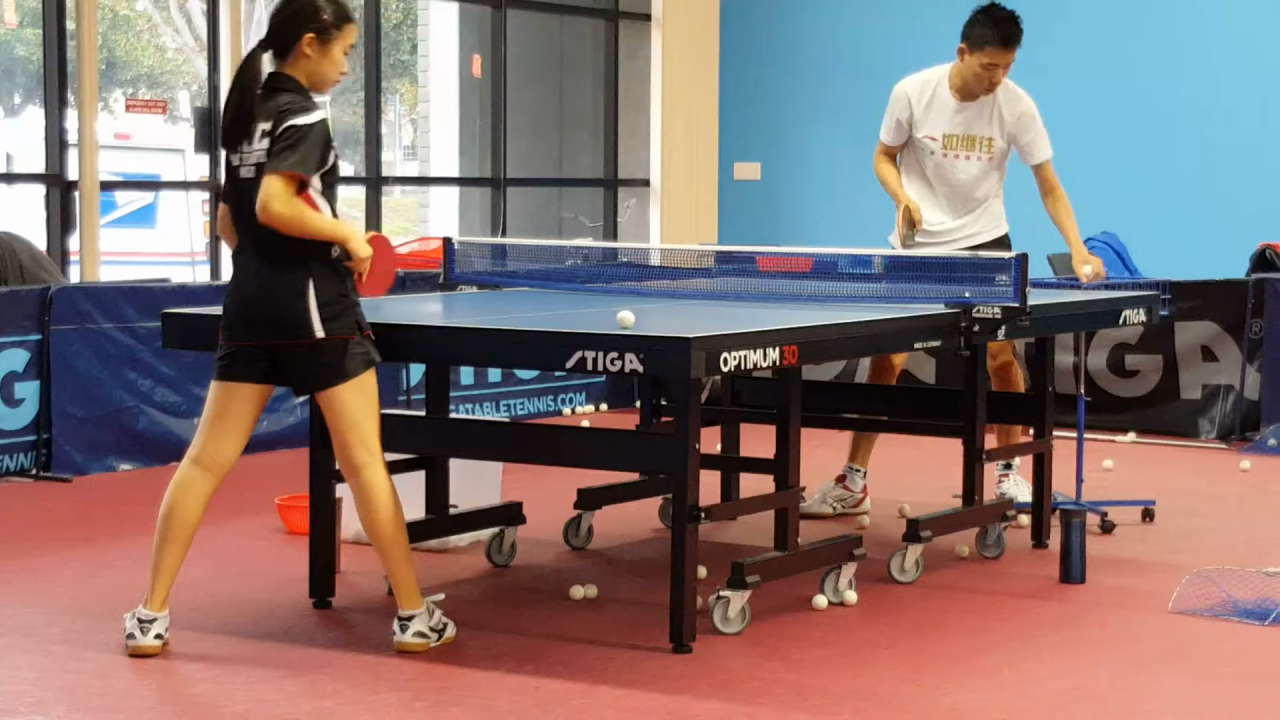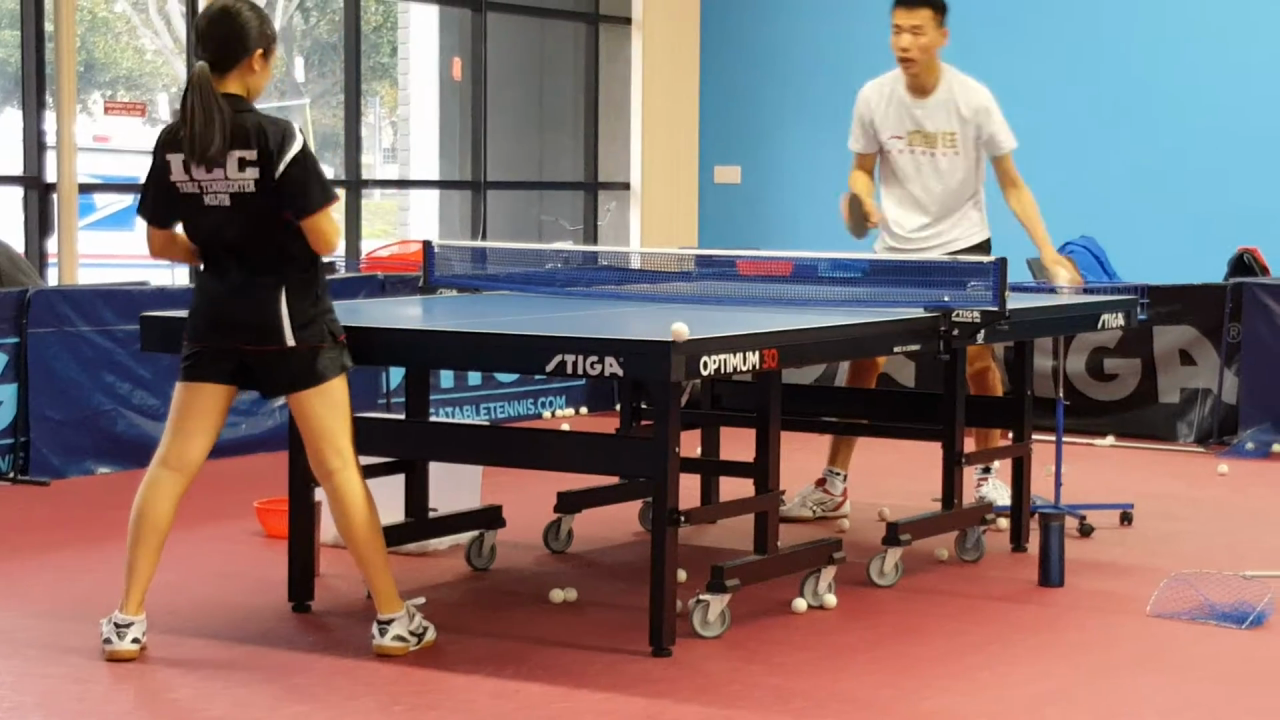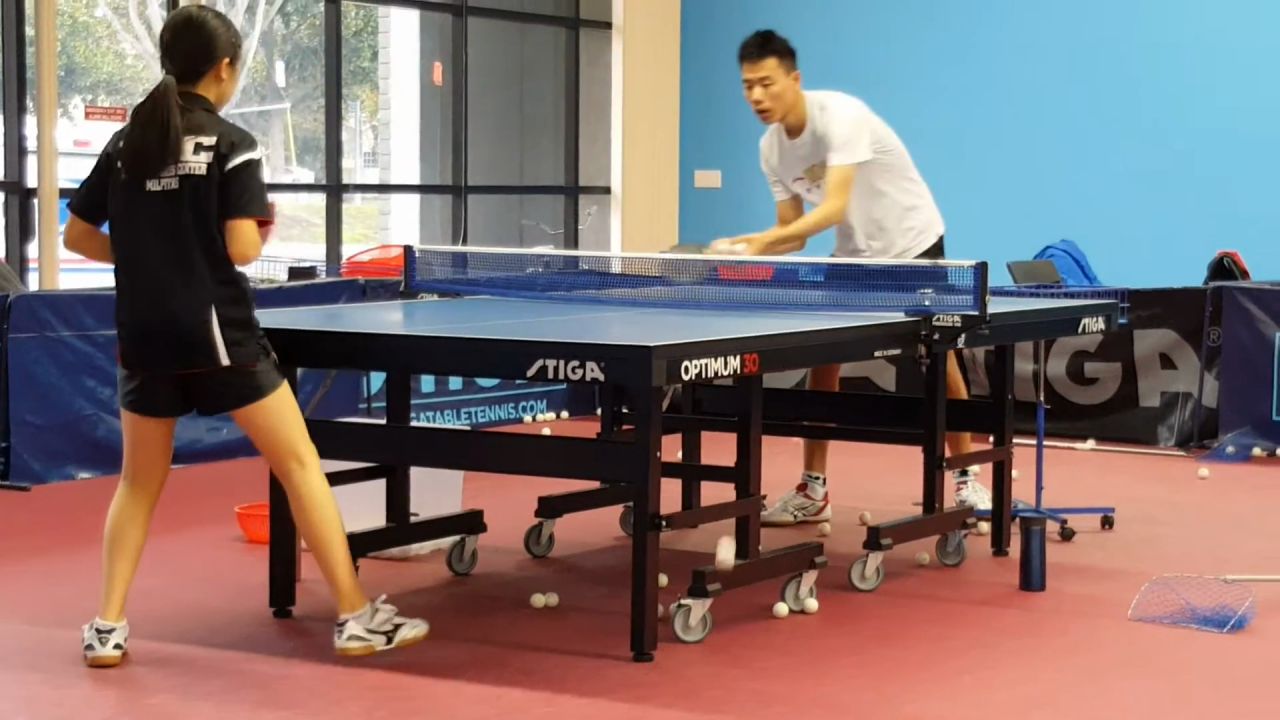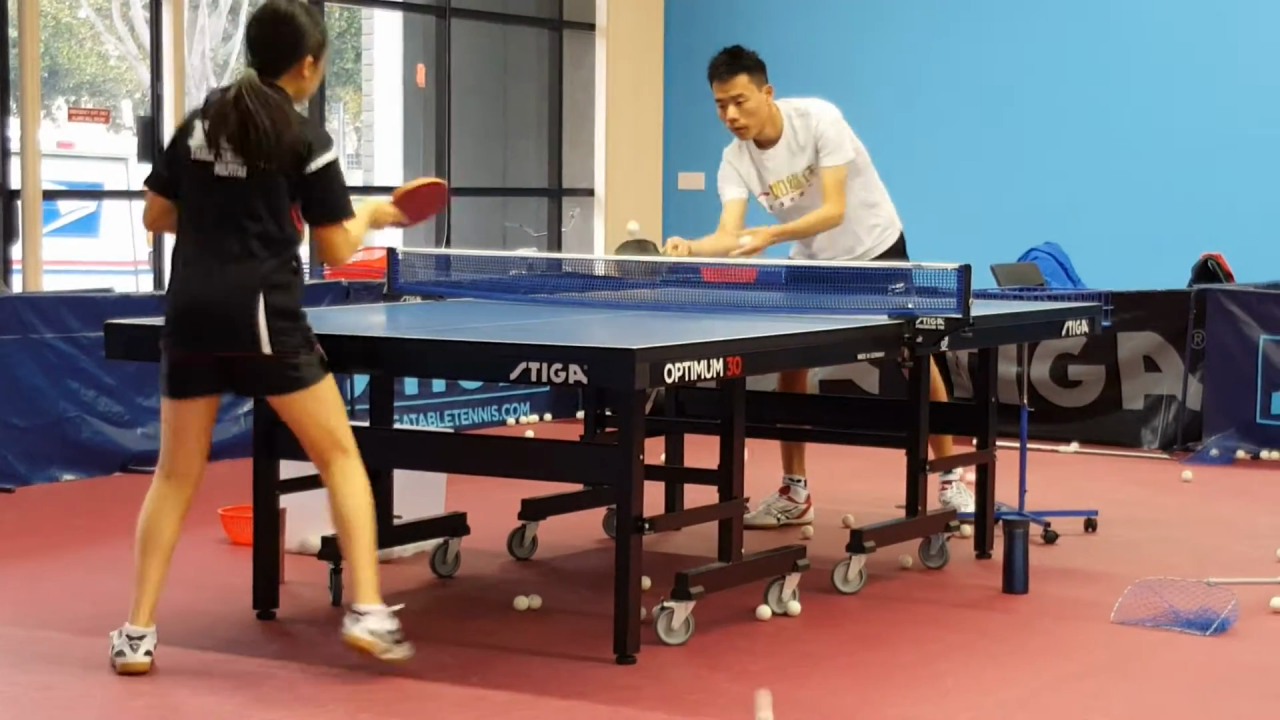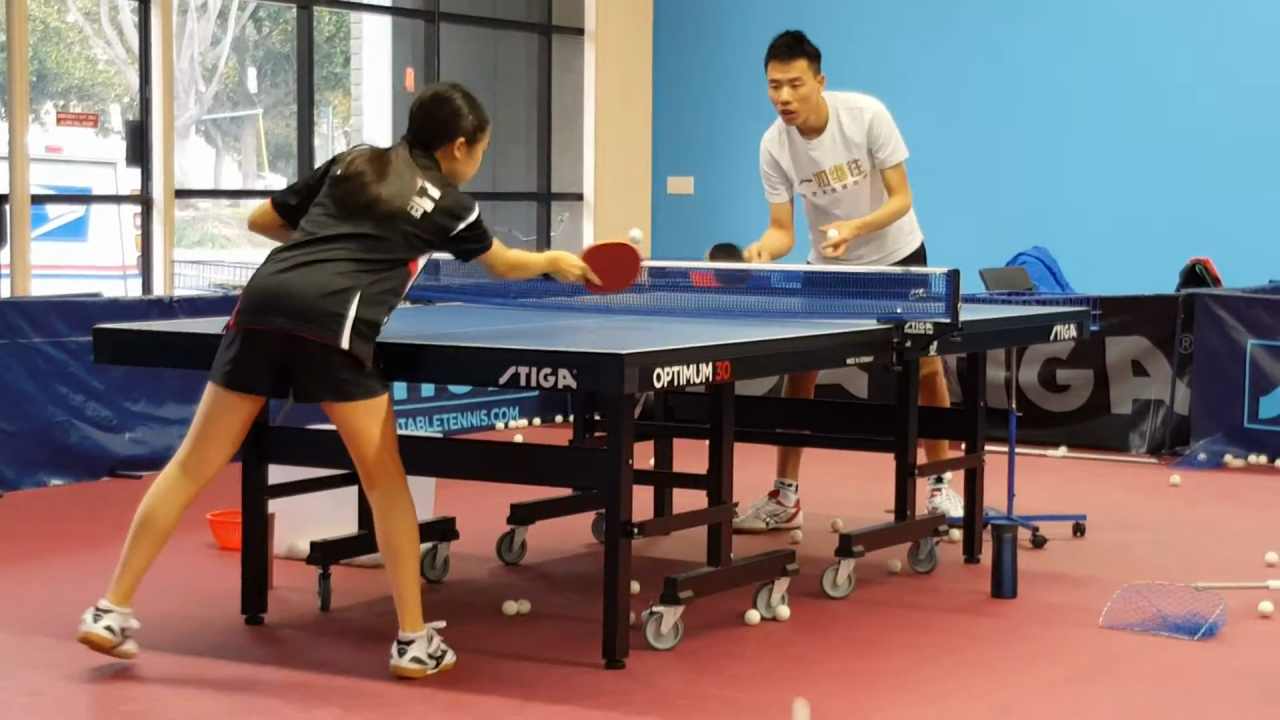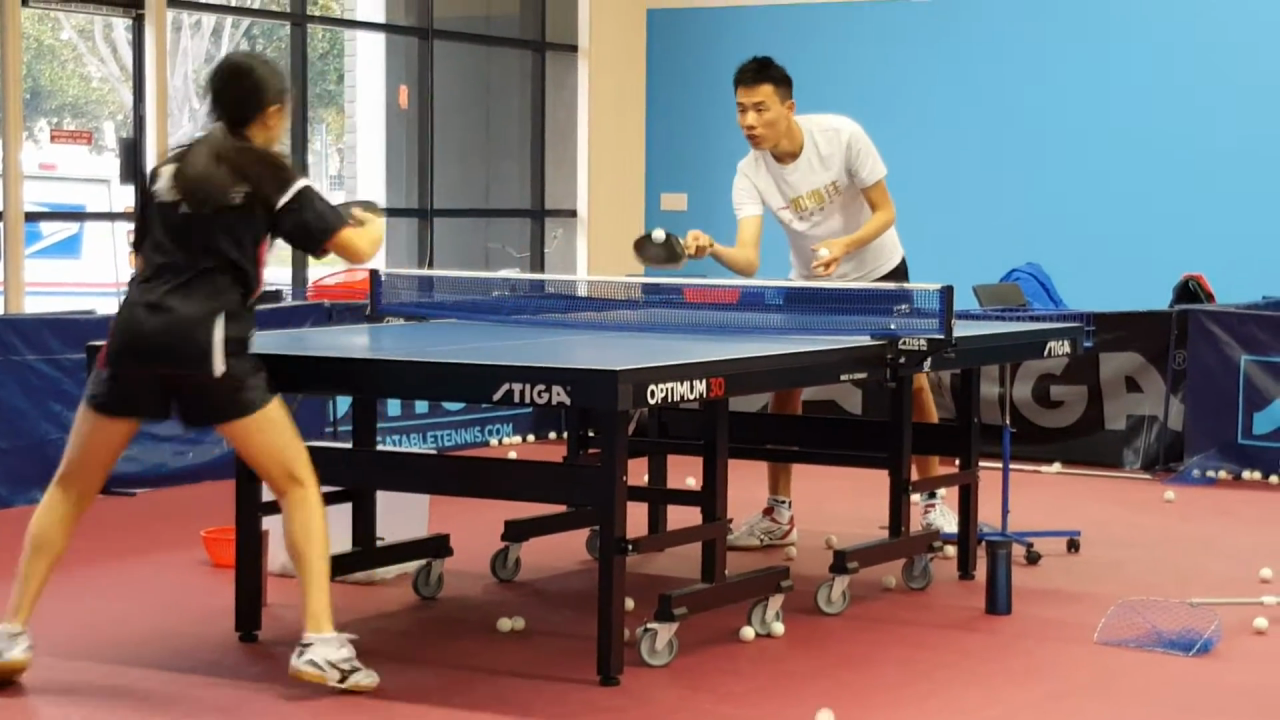
dt=0.5s
person 1, frame 1
left shoulder: (245, 116)
right shoulder: (304, 115)
right elbow: (272, 205)
right wrist: (347, 235)
left hip: (248, 307)
right hip: (316, 308)
left knee: (206, 461)
right knee: (365, 463)
left ankle: (149, 615)
right ankle: (413, 614)
person 1, frame 2
left shoulder: (173, 142)
right shoulder: (277, 137)
left elbow: (162, 245)
right elbow: (325, 241)
right wrist: (322, 205)
left hip: (214, 319)
right hip: (290, 318)
left knee: (170, 465)
right knee: (337, 469)
left ankle: (126, 621)
right ankle: (393, 619)
person 1, frame 3
left shoulder: (125, 141)
right shoulder: (231, 143)
left elbow: (78, 237)
right elbow: (242, 250)
right wrist: (255, 226)
left hip: (143, 334)
right hip: (216, 329)
left knee: (139, 483)
right knee: (301, 467)
left ankle: (107, 627)
right ankle: (356, 615)
person 1, frame 4
left shoulder: (201, 120)
right shoulder: (305, 138)
left elbow: (155, 213)
right elbow: (337, 250)
right wrist: (371, 214)
left hip: (191, 313)
right hip: (262, 315)
left knee: (176, 476)
right knee: (340, 457)
left ankle: (136, 634)
right ankle: (369, 610)
person 1, frame 5
left shoulder: (347, 165)
right shoulder: (449, 203)
left elbow: (263, 218)
right elbow: (499, 262)
right wrist: (556, 261)
left hip: (265, 304)
right hip: (333, 323)
left knee: (193, 466)
right knee: (385, 480)
left ankle: (113, 610)
right ankle: (414, 639)
person 1, frame 6
left shoulder: (165, 170)
right shoulder: (272, 179)
right elbow: (358, 247)
right wrist: (372, 228)
left hip: (136, 337)
right hip: (209, 350)
left knee: (73, 485)
right knee: (299, 485)
right ankle: (319, 643)
person 2, frame 1
left shoulder: (1018, 106)
right shoulder: (912, 92)
left elbow: (1049, 188)
right elbow: (884, 157)
left wrist: (1077, 250)
right wrist: (903, 198)
left hip: (984, 241)
right hip: (916, 243)
left knee: (1001, 352)
right knee: (886, 358)
left ankle: (1008, 471)
right ankle: (854, 481)
person 2, frame 2
left shoulder: (974, 99)
right shoulder: (872, 98)
left elbow: (1012, 185)
right elbow: (862, 170)
left wrist: (1048, 253)
right wrist: (867, 202)
left hip: (964, 246)
right hip: (896, 248)
left knee: (978, 360)
right knee: (862, 362)
left ankle: (986, 475)
right ankle: (832, 483)
person 2, frame 3
left shoulder: (841, 114)
right shoulder: (770, 148)
left elbow: (836, 207)
right elbow: (791, 234)
left wrist: (763, 240)
right wrist: (750, 243)
left hip: (913, 245)
right hip: (853, 256)
left knee: (940, 361)
right knee: (822, 362)
left ankle: (965, 477)
right ankle: (813, 488)
person 2, frame 4
left shoulder: (819, 118)
right shoulder: (735, 159)
left elbow: (836, 209)
right elbow: (727, 237)
left wrist: (768, 233)
right wrist: (691, 249)
left hip: (875, 247)
right hip: (811, 262)
right knee: (791, 364)
left ankle: (950, 476)
right ankle: (795, 492)
person 2, frame 5
left shoulder: (868, 114)
right shoulder: (774, 146)
left elbow: (901, 200)
right elbow: (782, 231)
left wrist: (855, 227)
right wrist: (761, 249)
left hip: (896, 255)
right hip: (829, 265)
left knee: (927, 368)
right knee: (800, 370)
left ankle: (940, 485)
right ankle: (785, 495)
person 2, frame 6
left shoulder: (843, 134)
right shoulder: (750, 173)
left elbow: (885, 212)
right elbow: (749, 259)
left wrist: (844, 245)
right wrist: (712, 249)
left hip: (879, 272)
right hip: (811, 284)
left knee: (912, 383)
right knee: (785, 385)
left ankle: (932, 500)
right ankle: (778, 513)
